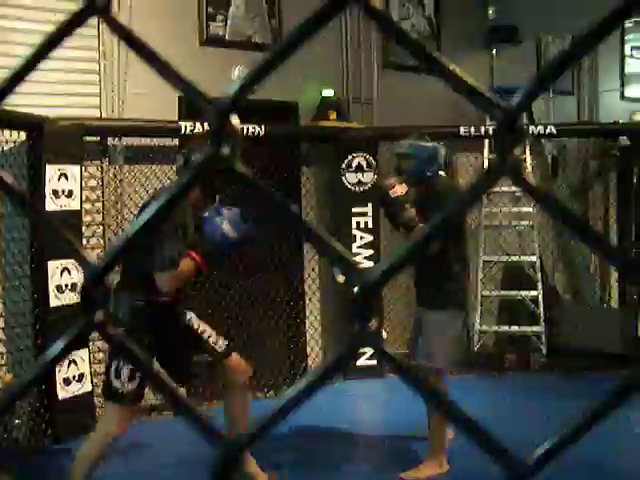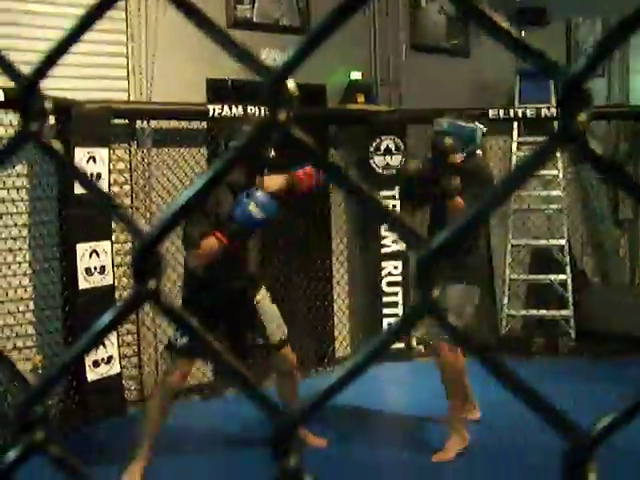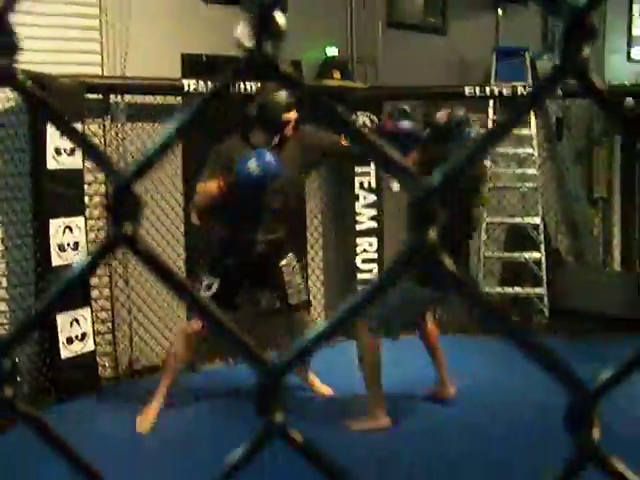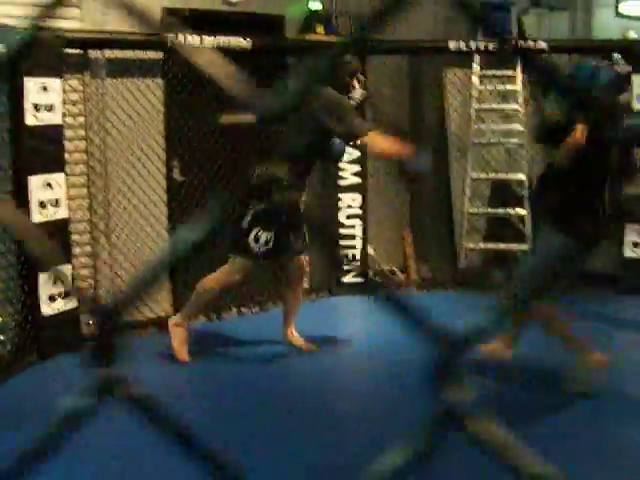
dt=0.4s
person 1, frame 1
left shoulder: (445, 192)
right shoulder: (425, 192)
left elbow: (431, 244)
right elbow: (415, 235)
left wrist: (402, 208)
right wrist: (396, 208)
left hip: (447, 294)
right hip: (431, 291)
left knee: (431, 370)
right knee: (422, 362)
right ankle: (443, 425)
person 1, frame 2
left shoulder: (477, 171)
right shoulder: (441, 169)
left elbow: (462, 219)
right elbow: (413, 193)
left wrist: (450, 182)
left hip: (462, 270)
right hip: (444, 267)
left knee: (442, 342)
right knee: (446, 340)
left ankle: (458, 432)
right ankle: (469, 406)
person 1, frame 3
left shoulder: (447, 159)
right shoulder: (472, 168)
left elbow: (407, 166)
left hip: (425, 264)
right hip: (446, 262)
left knee: (366, 326)
right knee: (419, 314)
left ankle: (378, 412)
right ankle: (444, 384)
person 1, frame 4
left shoulder: (591, 110)
left elbow: (576, 140)
left wrist: (555, 162)
left hip: (572, 222)
right hip: (583, 219)
left knee: (523, 292)
right knee: (535, 282)
left ankle: (586, 355)
right ankle: (507, 342)
person 2, frame 1
left shoulder: (190, 205)
right elbow: (167, 281)
left wrist: (222, 227)
right wrist: (208, 249)
left hip: (169, 313)
right hip: (136, 317)
left knee: (238, 372)
right knee: (115, 425)
person 2, frame 2
left shoulder: (243, 180)
right shoulder: (207, 190)
left elbow: (267, 185)
right elbow: (196, 261)
left wrist: (299, 178)
right wrist: (230, 229)
left hip: (244, 286)
right hip: (204, 291)
left knee: (286, 362)
right knee: (173, 380)
person 2, frame 3
left shoulder: (301, 140)
right shoulder: (230, 149)
left elbow: (346, 143)
right elbow: (197, 202)
right wrist: (232, 180)
left hip: (275, 249)
right hip: (233, 249)
left knee: (302, 319)
right knee: (195, 327)
left ankle: (305, 374)
right ankle: (158, 399)
person 2, frame 4
left shoulder: (310, 98)
right shoulder: (333, 102)
right elbow: (374, 142)
right wrist: (411, 153)
left hip: (287, 194)
right hip: (274, 193)
left knee: (297, 267)
right knee: (235, 271)
left ankle: (289, 331)
right ankle: (181, 321)
